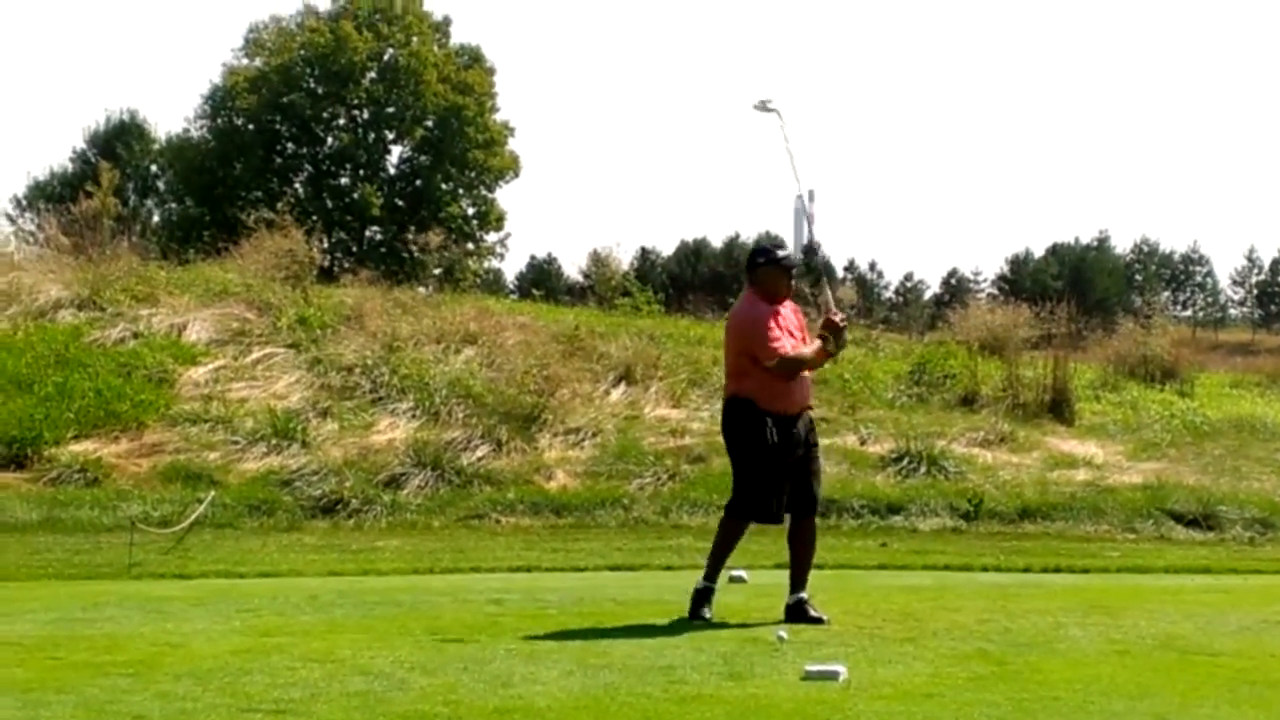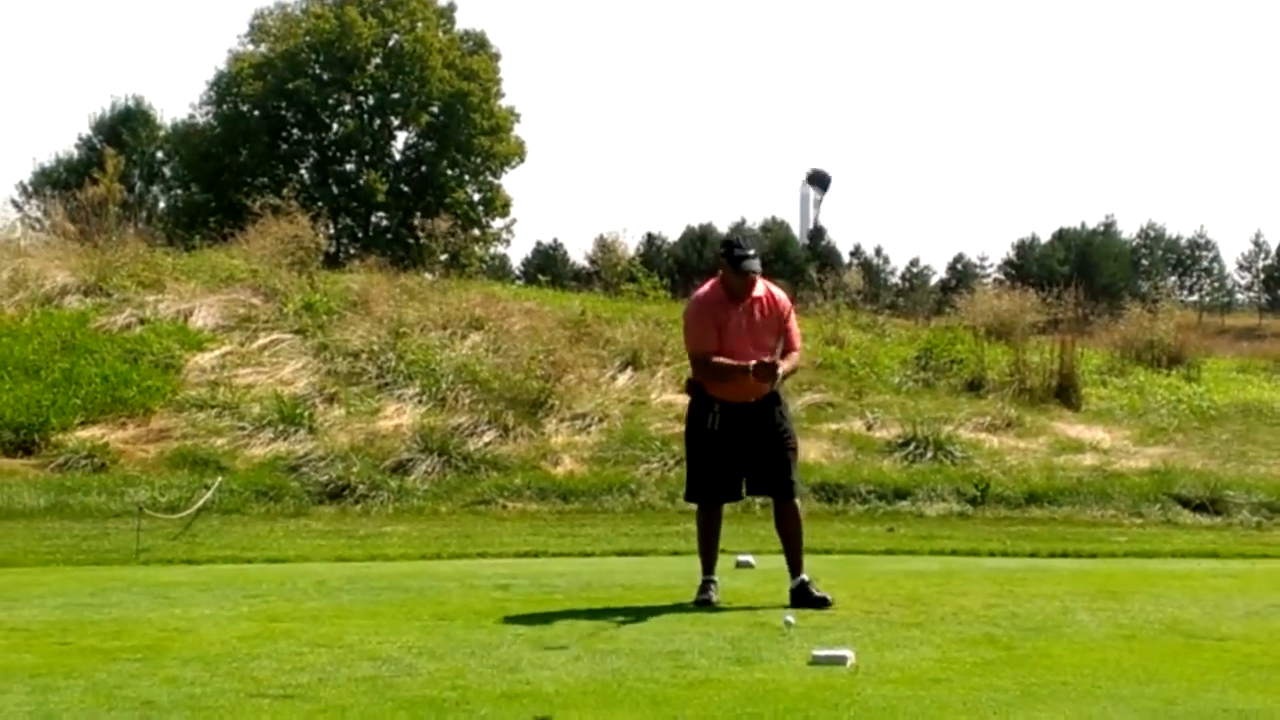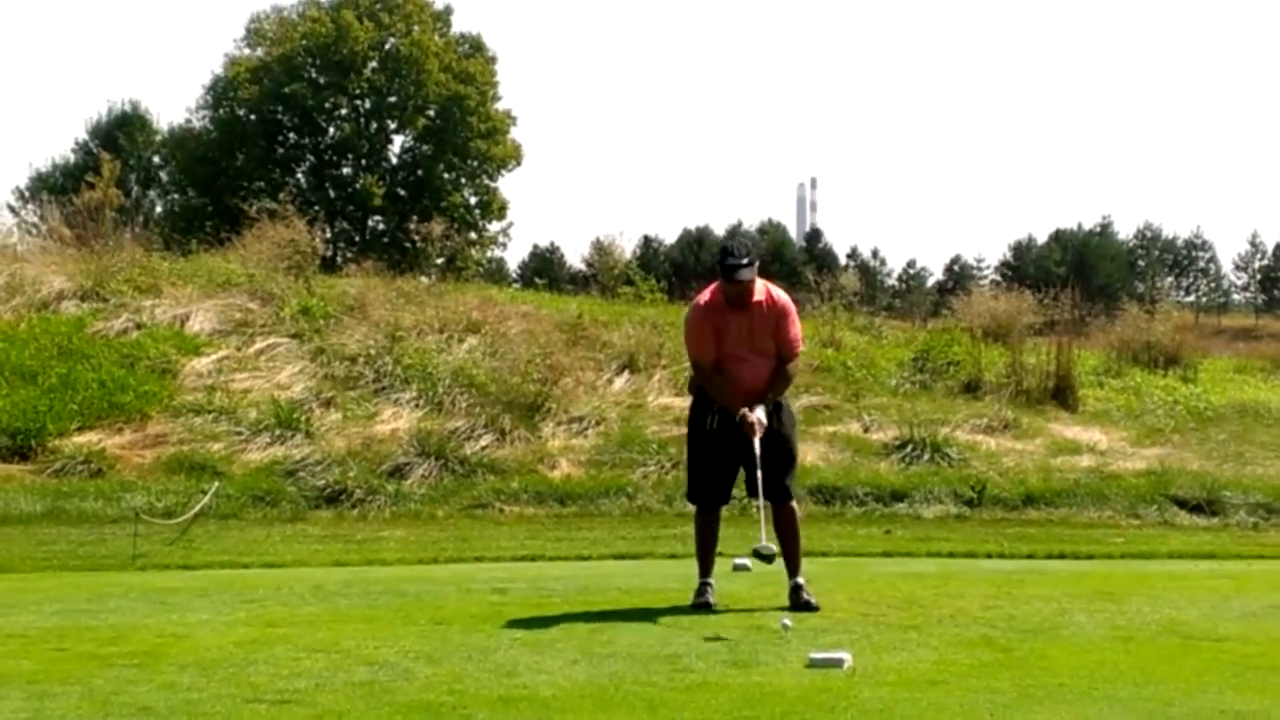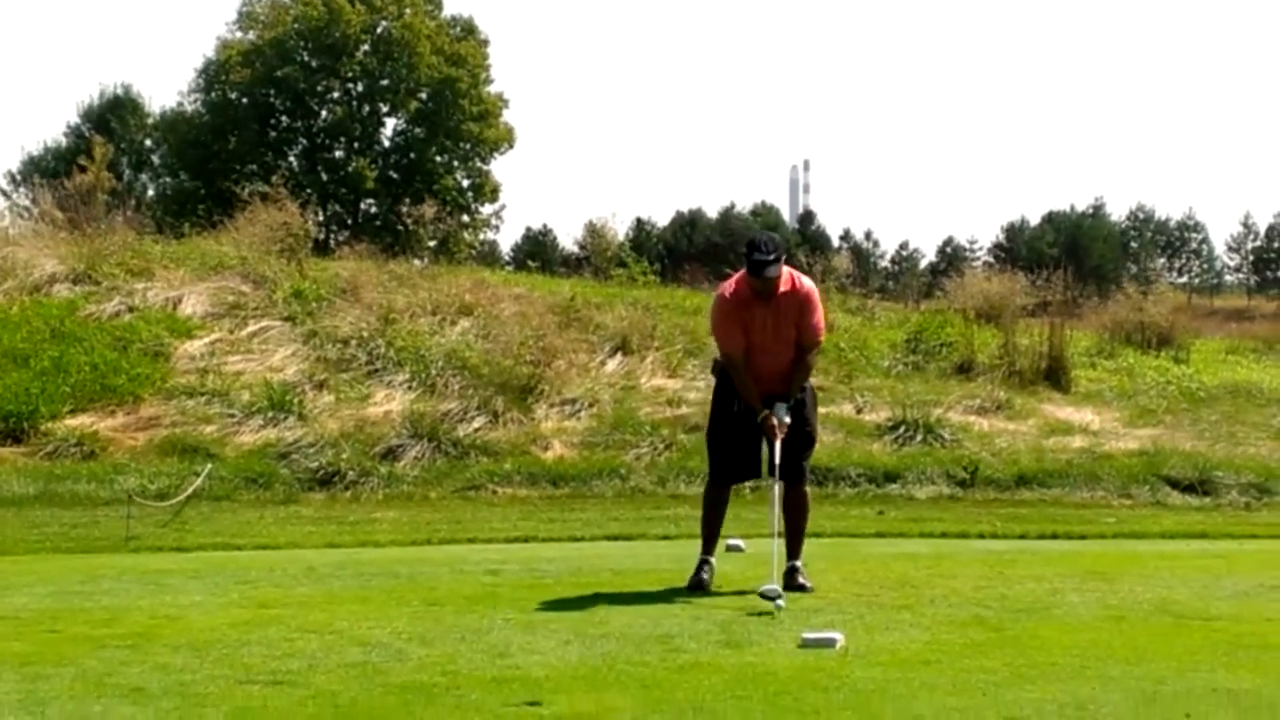
dt=0.4s
person 1, frame 1
left shoulder: (786, 308)
right shoulder: (752, 314)
left elbow: (806, 357)
right elbow: (786, 366)
left wrist: (829, 341)
right wrist: (823, 340)
left hip: (794, 420)
right hip: (754, 420)
left knee: (806, 512)
right knee: (747, 506)
left ankle: (798, 599)
right ankle: (706, 585)
person 1, frame 2
left shoulder: (776, 298)
right shoulder: (702, 304)
left elbow: (792, 352)
right elbow: (703, 365)
left wrist: (778, 369)
right wrist: (748, 368)
left hip: (765, 406)
right hip: (715, 409)
left knee: (786, 492)
right knee: (710, 498)
left ankle: (799, 582)
right ankle: (708, 580)
person 1, frame 3
left shoulder: (779, 302)
right shoulder: (702, 310)
left elbow: (790, 362)
right elbow: (704, 372)
left wrist: (762, 406)
right wrist: (738, 411)
left hip: (769, 409)
right hip: (716, 411)
left knee: (782, 495)
right knee: (708, 499)
left ankle: (797, 583)
right ankle: (705, 583)
person 1, frame 4
left shoulder: (804, 291)
right shoulder: (727, 299)
left elbow: (809, 352)
right elbow: (735, 363)
left wrist: (785, 403)
right wrist: (761, 412)
left hip: (792, 392)
right hip: (739, 392)
left knee: (796, 478)
right knee: (721, 476)
left ankle: (794, 565)
right ankle: (706, 560)
